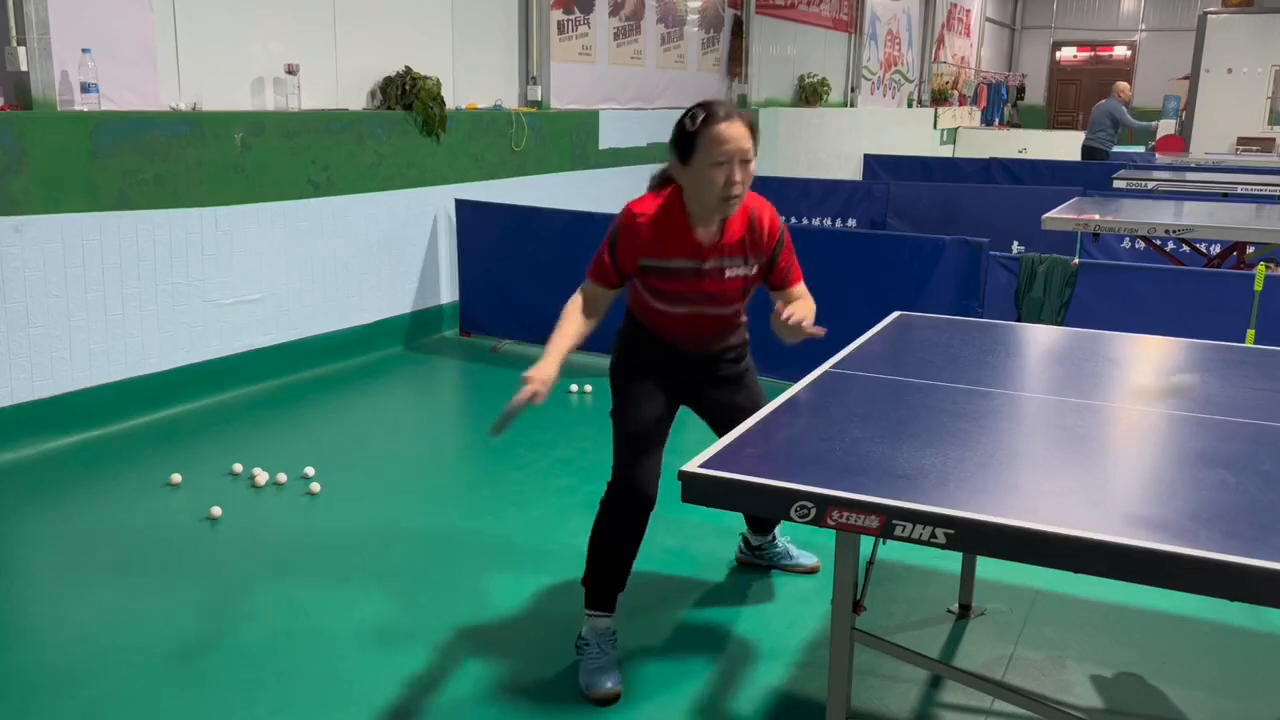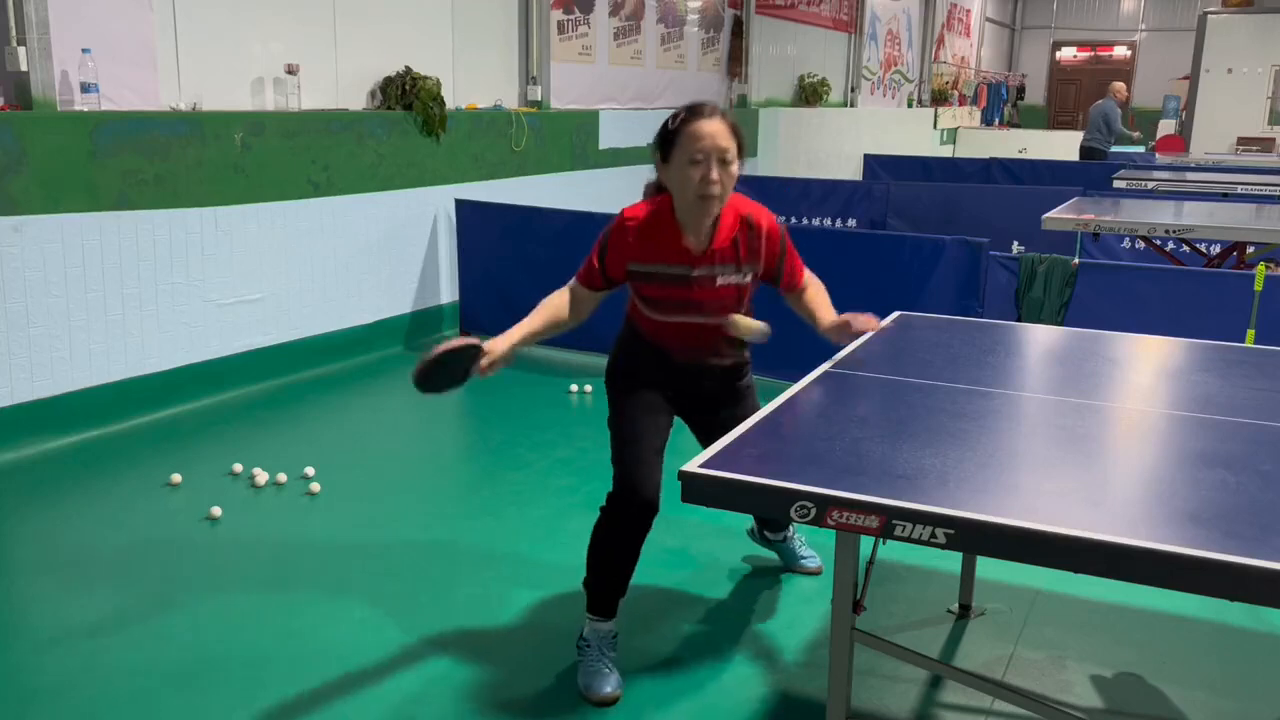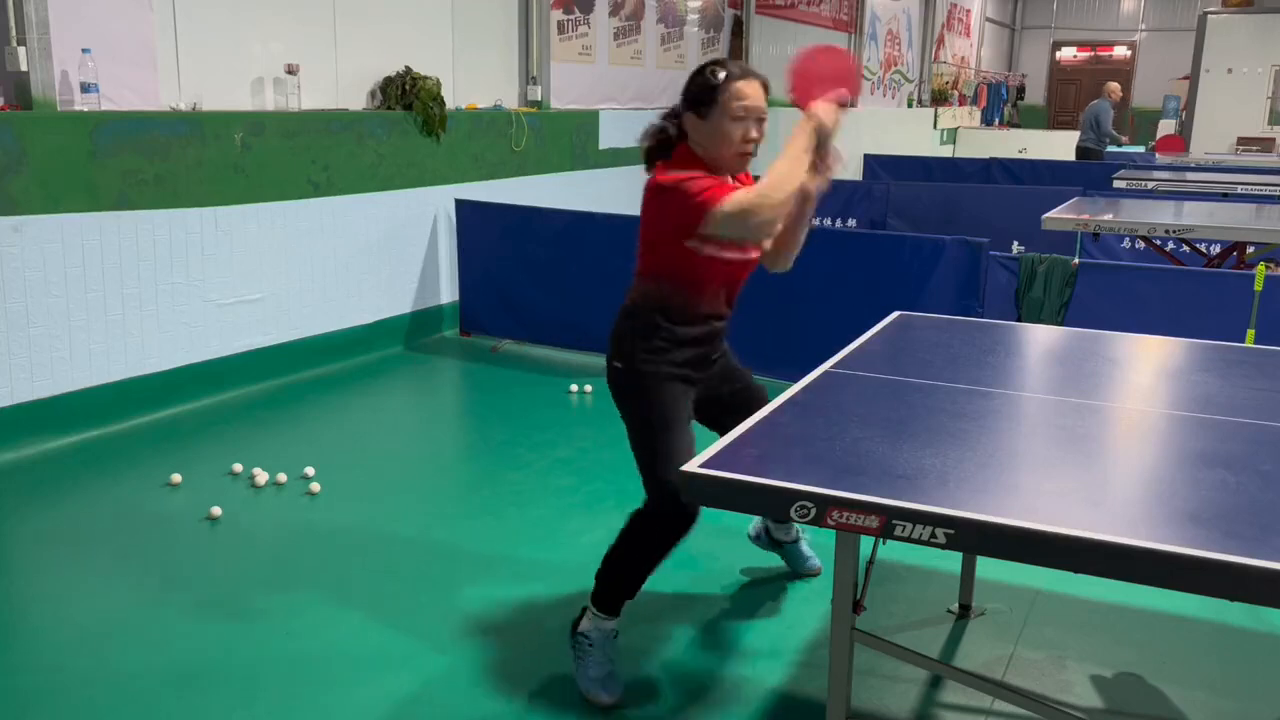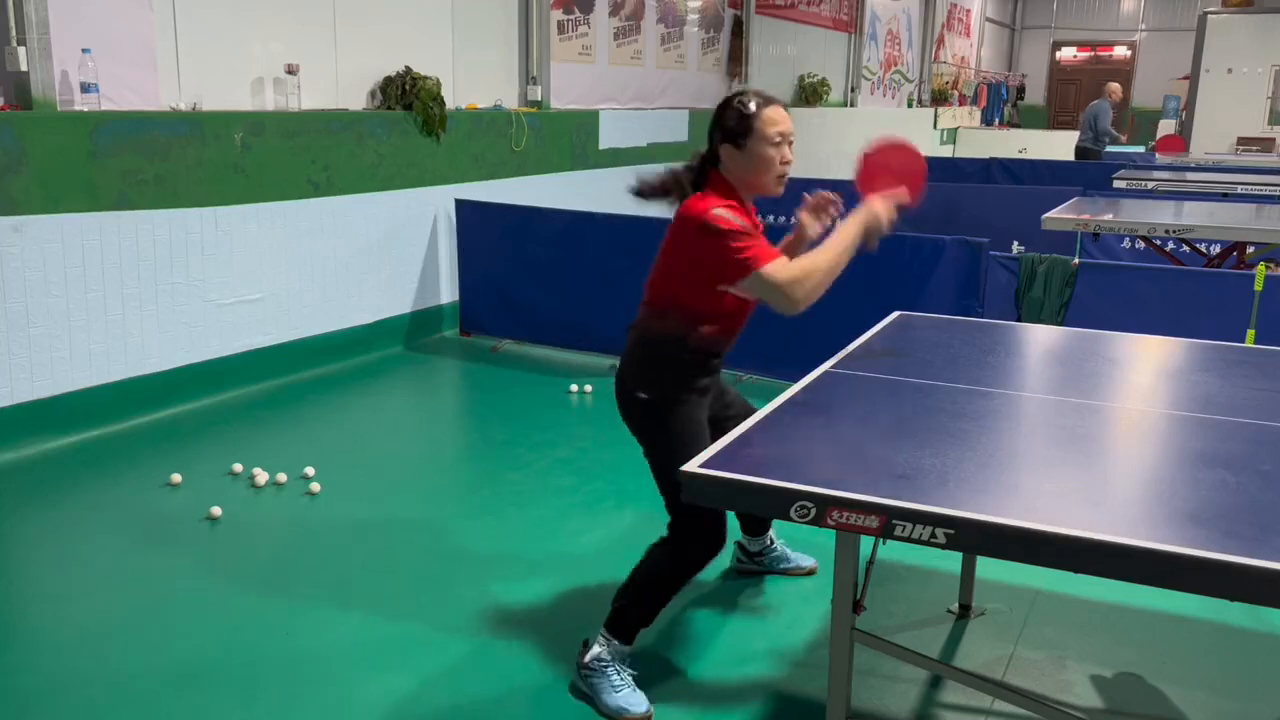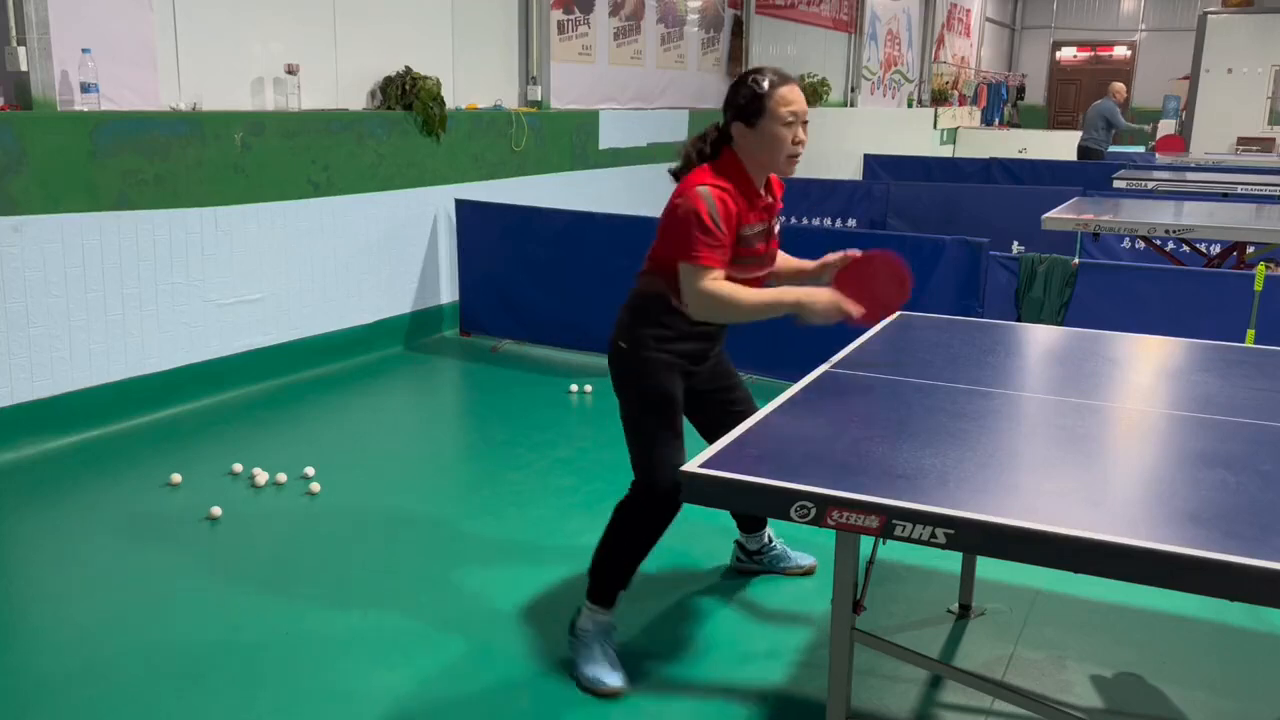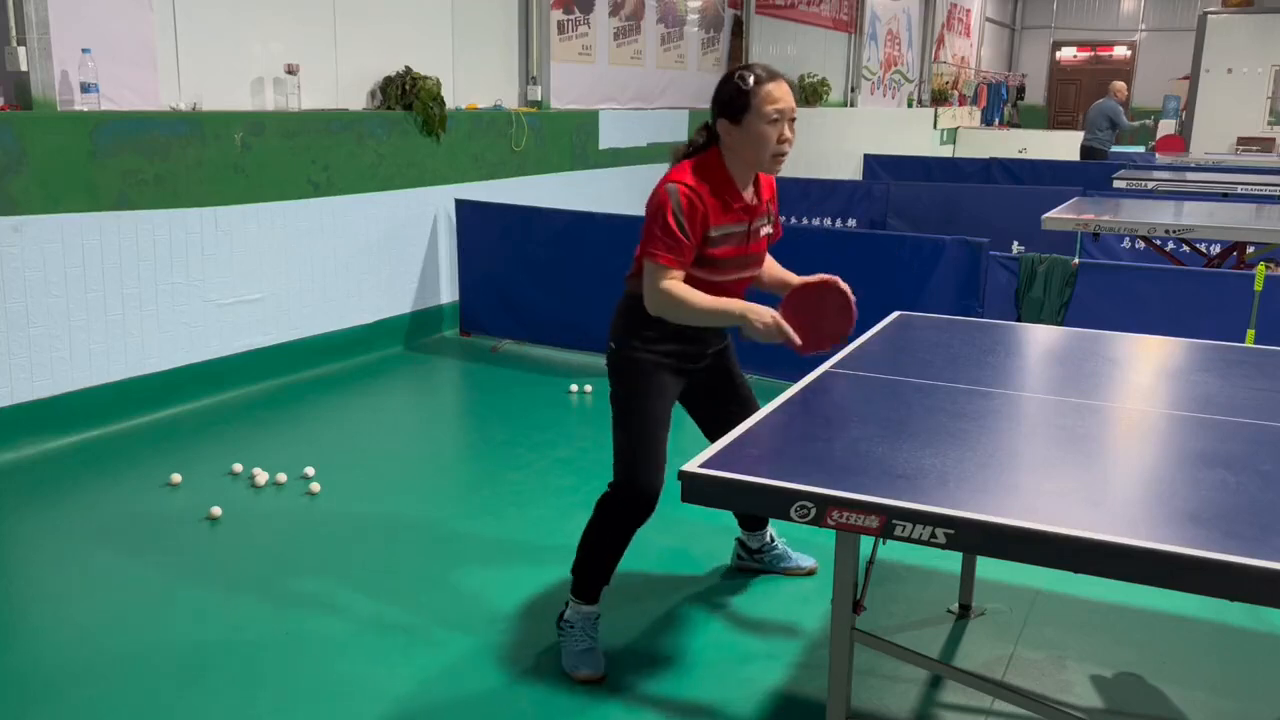
dt=0.2s
person 1, frame 1
left shoulder: (762, 222)
right shoulder: (640, 222)
left elbow: (796, 297)
right elbow: (591, 301)
left wrist: (795, 318)
right wrist: (550, 362)
left hip: (722, 361)
right hip: (647, 362)
right knee: (635, 488)
left ankle: (760, 540)
right ankle: (596, 629)
person 1, frame 2
left shoulder: (757, 227)
right shoulder: (633, 229)
left elbow: (804, 290)
right elbow: (575, 298)
left wrist: (834, 321)
right wrist: (509, 339)
left hip: (722, 376)
right hip: (644, 374)
right knee: (636, 497)
left ankle: (773, 533)
right ankle: (598, 634)
person 1, frame 3
left shoulder: (741, 182)
right shoulder: (674, 184)
left elbow: (775, 257)
right elbow: (759, 215)
left wrist: (810, 192)
right wrist: (809, 128)
left hip: (708, 351)
right hip: (651, 358)
right knee: (674, 503)
left ankle: (780, 532)
right ankle: (596, 628)
person 1, frame 4
left shoulder: (737, 206)
right shoulder: (713, 220)
left elbow: (776, 278)
right elbow: (793, 294)
left wrist: (805, 237)
right wrist: (860, 223)
left hip: (693, 375)
right hip: (659, 383)
right knee: (700, 530)
left ankle: (757, 547)
right ankle: (603, 656)
person 1, frame 5
left shoulder: (767, 187)
right shoulder: (705, 196)
left elbow: (762, 264)
right elbow: (704, 297)
left wrist: (819, 270)
right wrist: (798, 300)
left hip: (702, 348)
right hip: (652, 346)
right knee: (662, 486)
left ankle: (753, 543)
right ankle: (592, 625)
person 1, frame 6
left shoulder: (762, 187)
right shoulder: (683, 192)
right elbow: (659, 294)
left wrist: (801, 286)
right wrist: (742, 314)
left hip: (708, 343)
right hip: (647, 345)
right knee: (637, 487)
left ankle: (756, 543)
right ankle: (579, 615)
